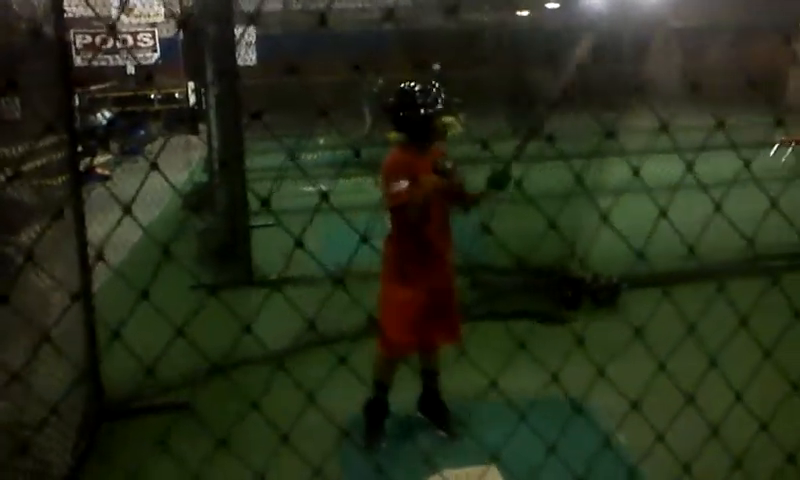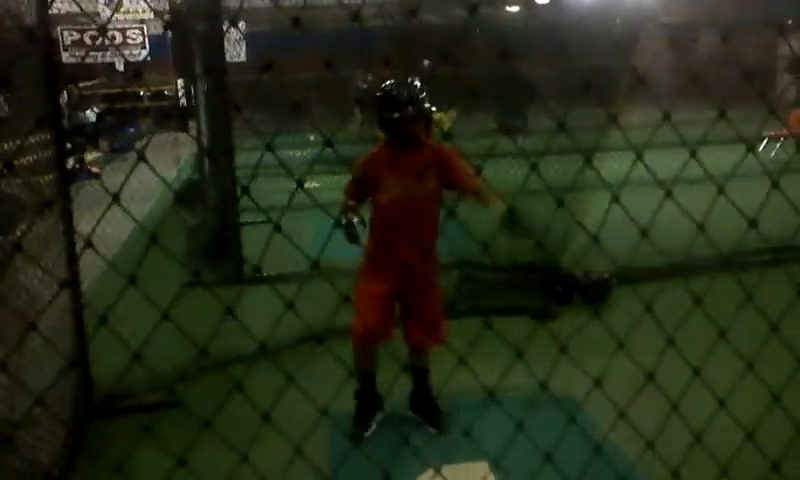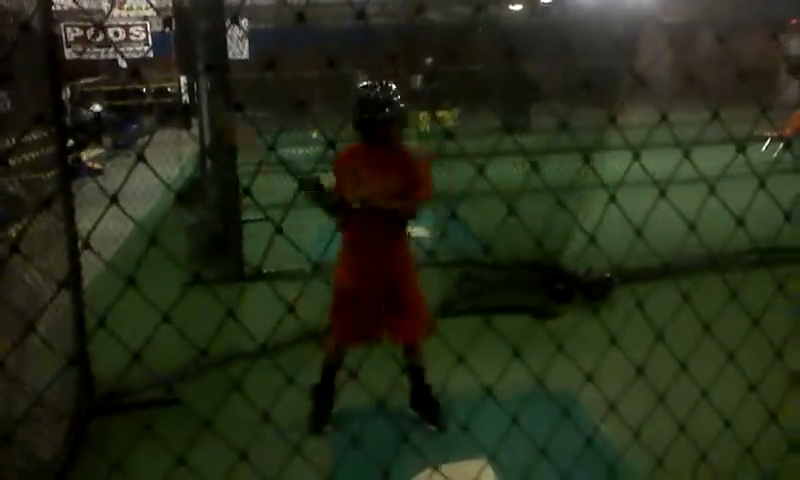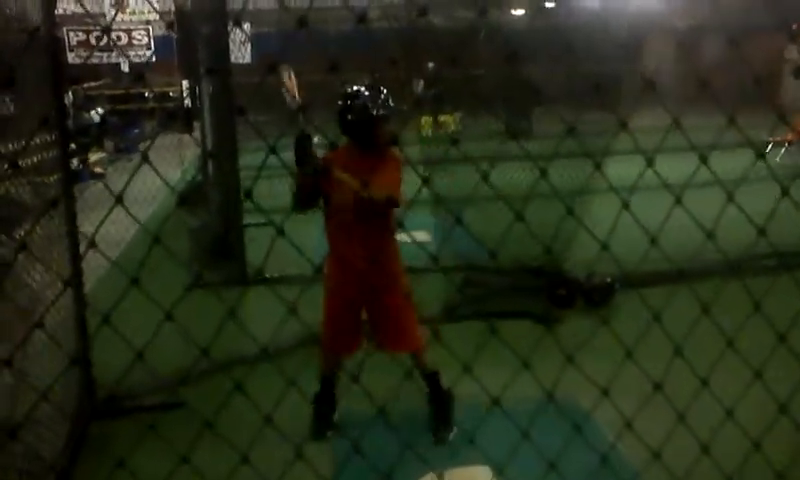
dt=0.4s
person 1, frame 1
left shoulder: (437, 156)
right shoulder: (398, 161)
left elbow: (457, 201)
right elbow: (409, 207)
left wrist: (483, 190)
right wrist: (438, 179)
left hip: (438, 261)
right hip: (405, 266)
left knee: (431, 334)
right knee: (396, 340)
left ankle: (430, 398)
right ankle: (377, 407)
person 1, frame 2
left shoulder: (438, 155)
right shoulder: (374, 160)
left elbow: (472, 187)
right elbow: (352, 195)
left wrist: (499, 207)
right wrist: (350, 216)
left hip: (422, 261)
right hip: (381, 261)
left knee: (421, 333)
right knee: (366, 333)
left ankle: (421, 395)
right ankle: (368, 401)
person 1, frame 3
left shoulder: (407, 159)
right shoulder: (347, 159)
left elbow: (414, 207)
right elbow: (339, 205)
left wrist: (369, 205)
right wrist: (331, 200)
left hip: (395, 257)
right hip: (356, 259)
left knee: (410, 328)
right knee: (343, 330)
left ankle: (420, 393)
right ankle: (324, 394)
person 1, frame 4
left shoulder: (389, 159)
right shoulder: (330, 161)
left elbow: (382, 197)
right elbow: (300, 205)
left wrist: (335, 174)
right wrist: (304, 167)
left hip: (383, 264)
right hip: (343, 266)
left knee: (407, 333)
right knee: (335, 338)
left ankle: (438, 396)
right ankle: (326, 401)
